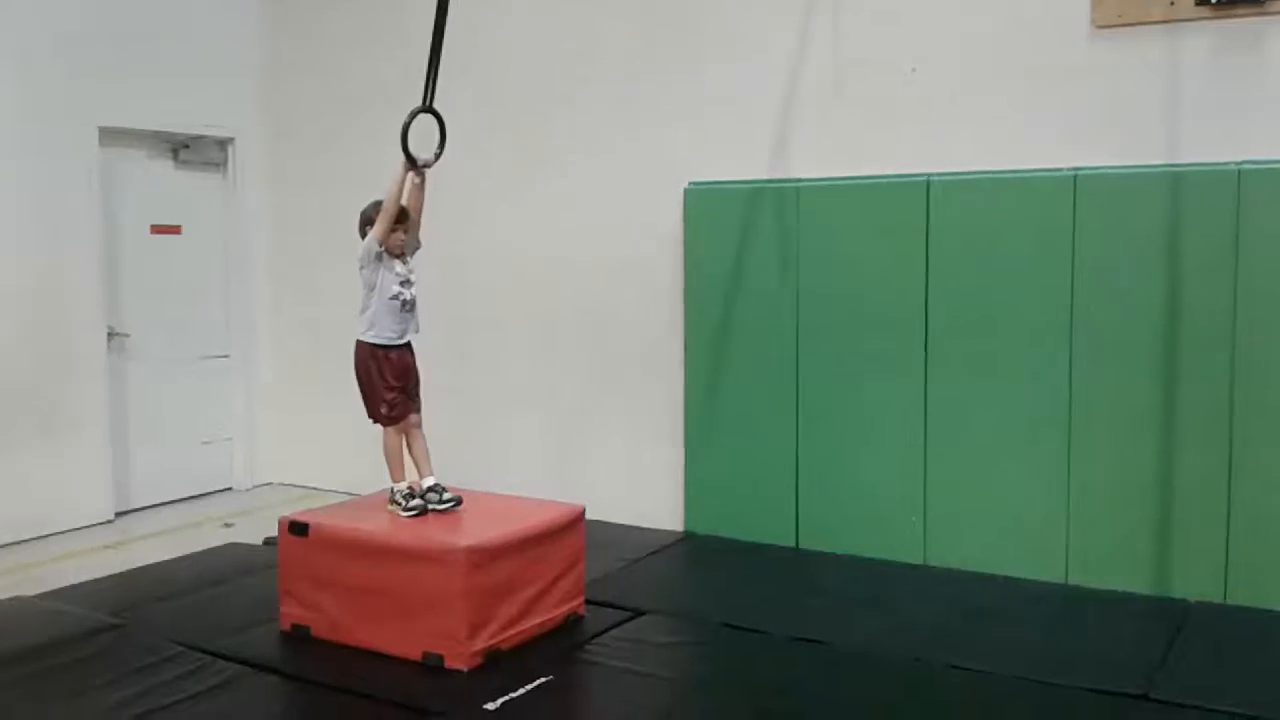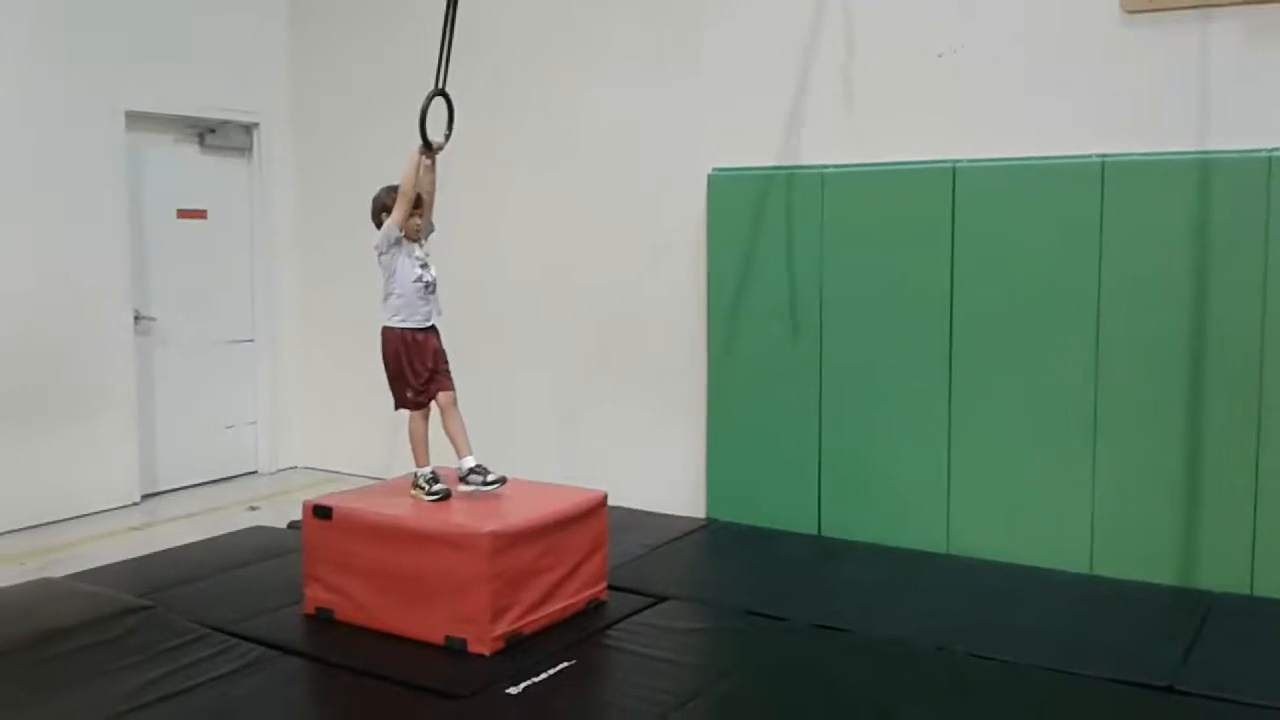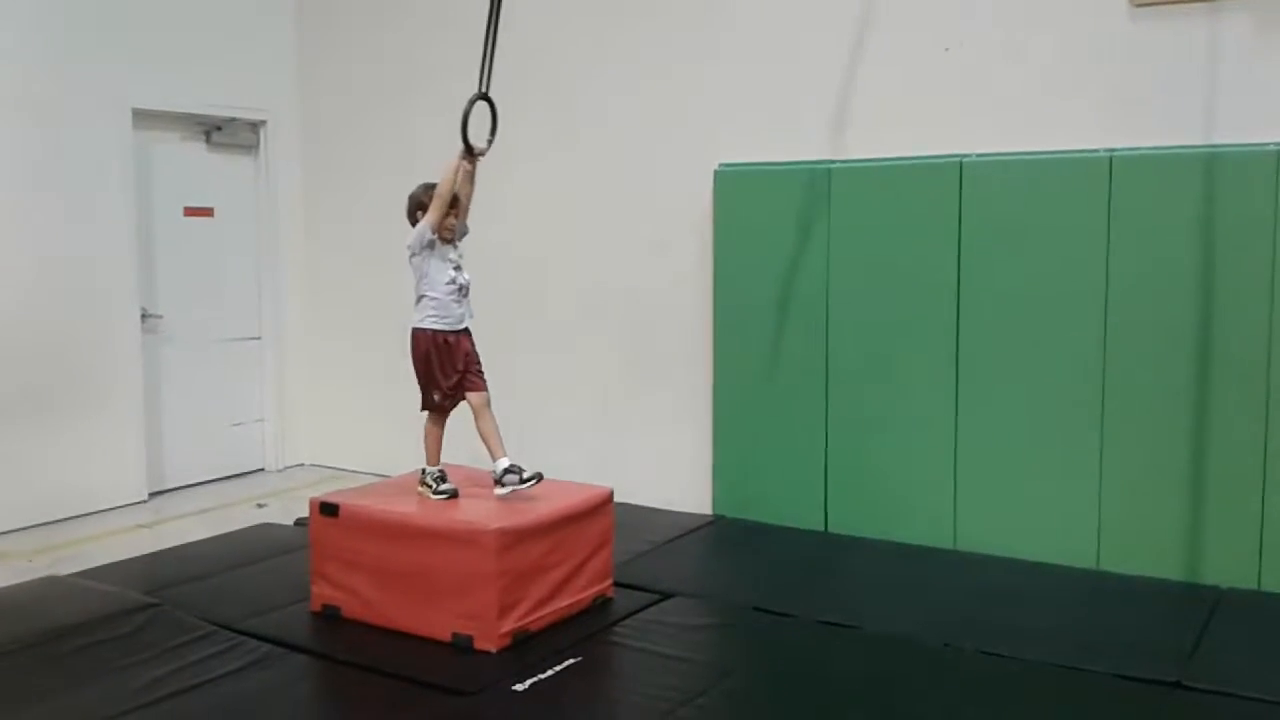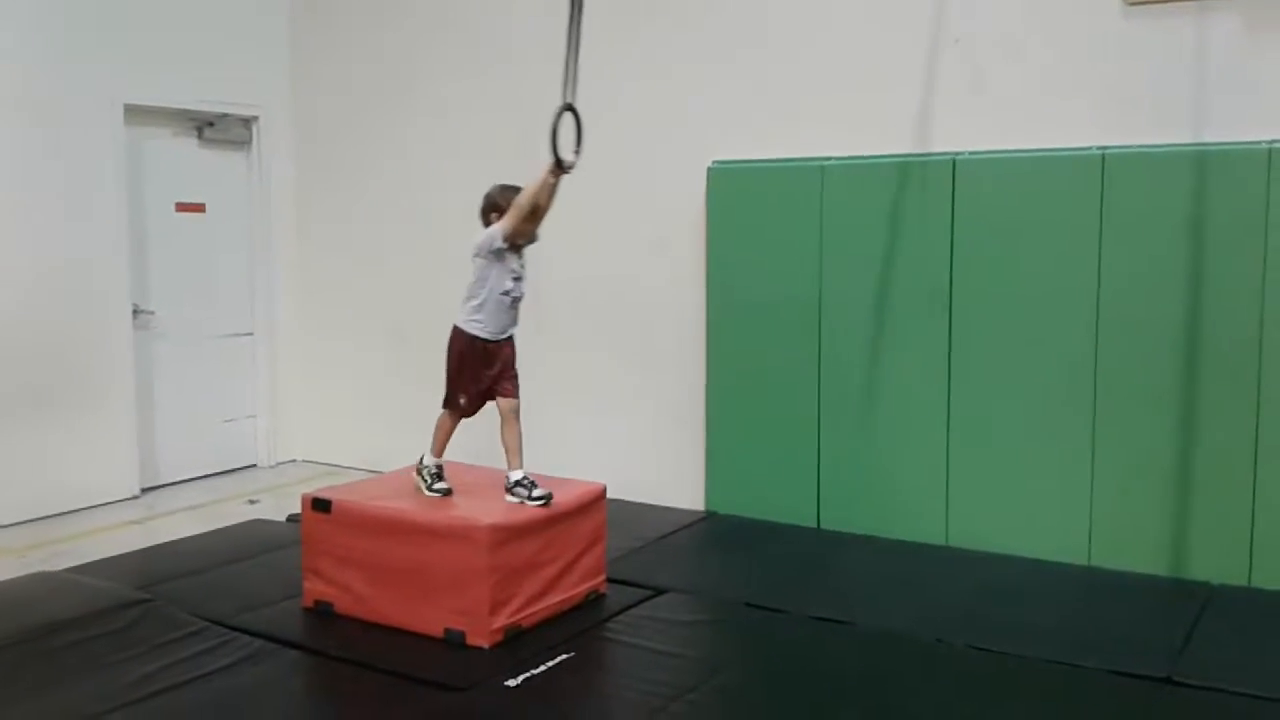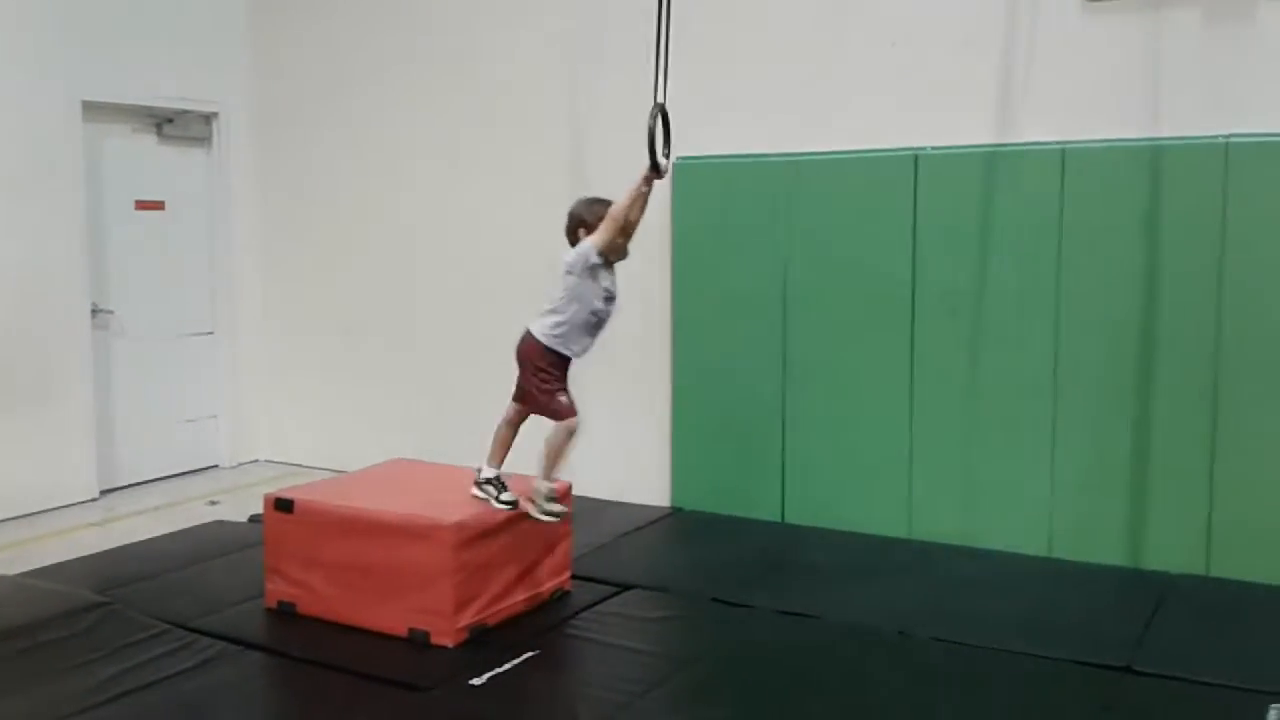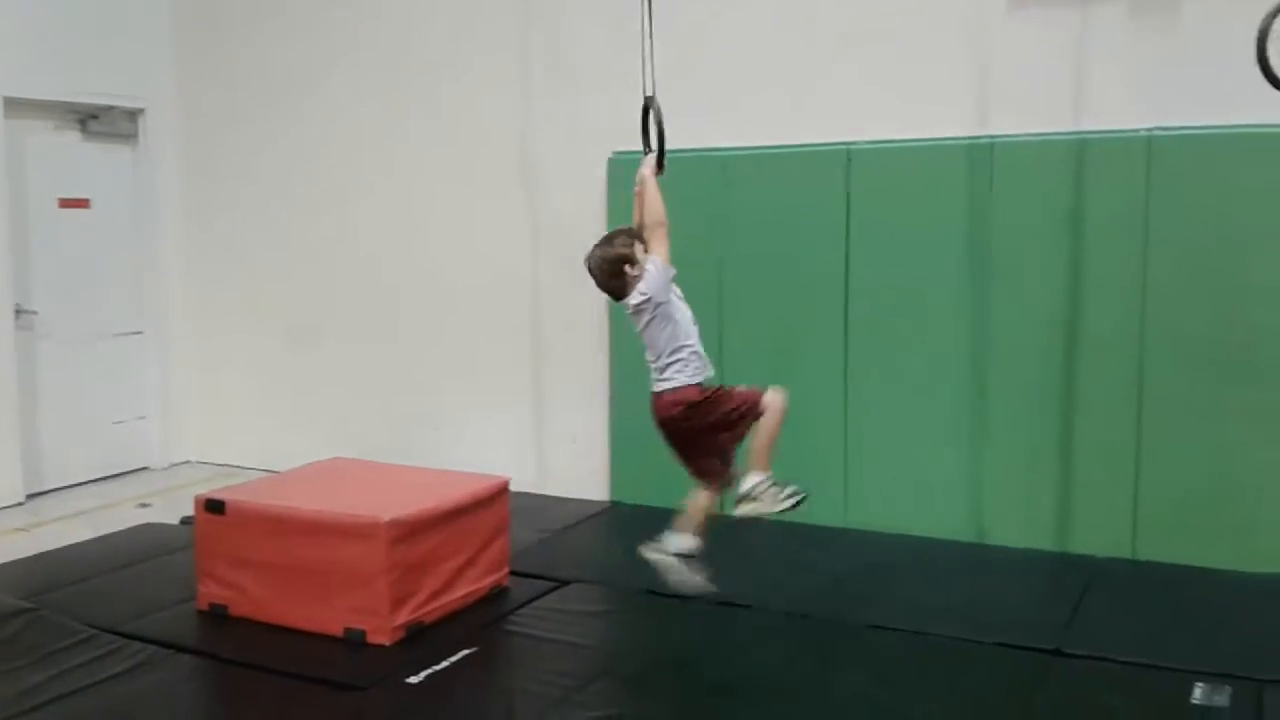
dt=0.4s
person 1, frame 1
left shoulder: (405, 256)
right shoulder: (371, 259)
left elbow: (414, 215)
right elbow: (386, 212)
left wrist: (419, 177)
right wrist: (402, 170)
left hip: (402, 349)
right hip: (374, 351)
left knee: (413, 421)
right knee: (394, 422)
left ankle: (429, 486)
right ankle: (399, 491)
person 1, frame 2
left shoulder: (419, 241)
right shoulder: (388, 244)
left elbow: (426, 197)
right elbow: (404, 196)
left wrist: (430, 160)
right wrist: (417, 154)
left hip: (428, 333)
right hip: (401, 335)
left knee: (448, 400)
right knee: (419, 406)
left ankle: (469, 468)
right ankle: (423, 476)
person 1, frame 3
left shoulder: (453, 242)
right shoulder: (420, 244)
left elbow: (463, 200)
right elbow: (440, 199)
left wrist: (470, 164)
right wrist: (458, 159)
left hip: (460, 335)
right hip: (431, 336)
left knee: (481, 401)
right knee: (439, 409)
left ankle: (504, 470)
right ankle: (431, 474)
person 1, frame 4
left shoulder: (518, 247)
right shoulder: (488, 246)
left elbow: (537, 212)
right elbow: (518, 209)
left wrist: (554, 177)
right wrist: (546, 176)
left hip: (502, 341)
right hip: (470, 339)
left knee: (510, 408)
right knee: (456, 408)
left ankle: (517, 480)
right ankle: (429, 466)
person 1, frame 5
left shoulder: (606, 266)
right shoulder: (581, 261)
left elbow: (627, 225)
right elbow: (613, 222)
left wrist: (647, 187)
right wrist: (640, 183)
left hip: (556, 354)
right hip: (541, 351)
left knee: (520, 410)
right knee: (568, 420)
left ankle: (487, 477)
right ankle: (541, 492)
person 1, frame 6
left shoulder: (640, 298)
right shoulder: (650, 290)
left elbow: (644, 231)
right elbow: (658, 230)
left wrist: (642, 187)
right wrist: (648, 179)
left hip: (671, 400)
right hip: (685, 398)
left knee: (714, 483)
right knee: (774, 400)
left ankle: (675, 547)
right ankle: (756, 484)
